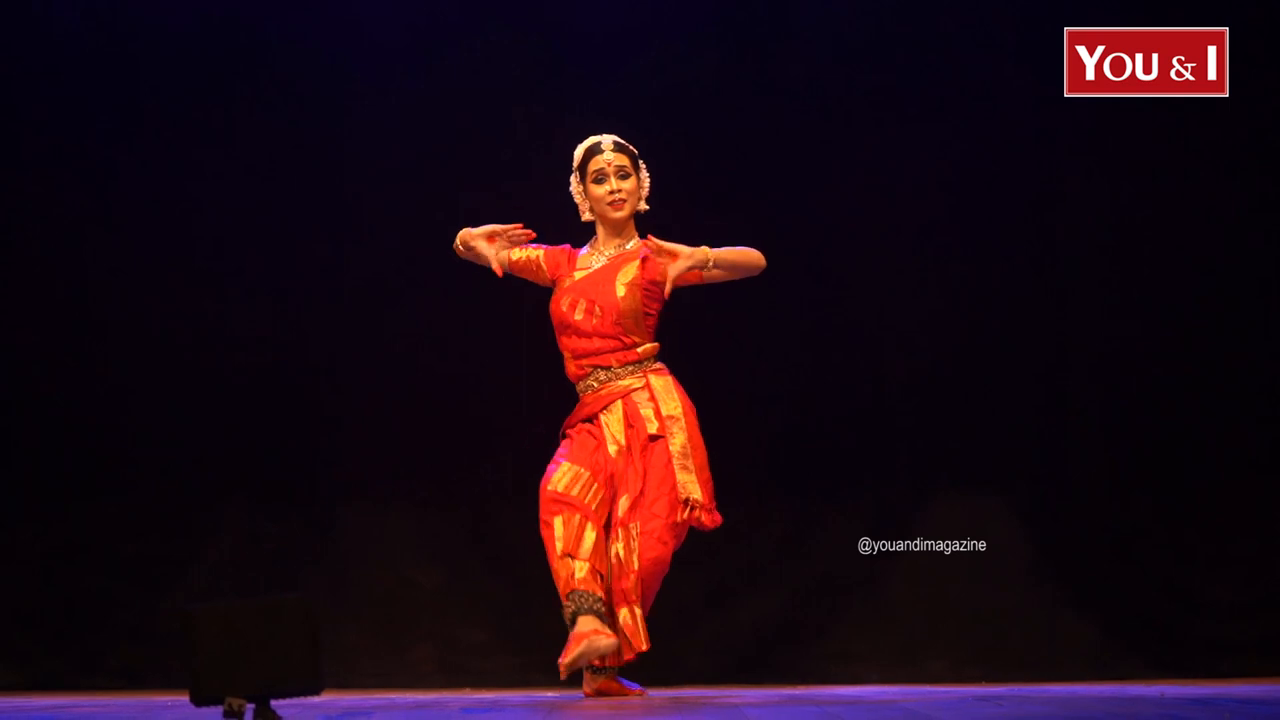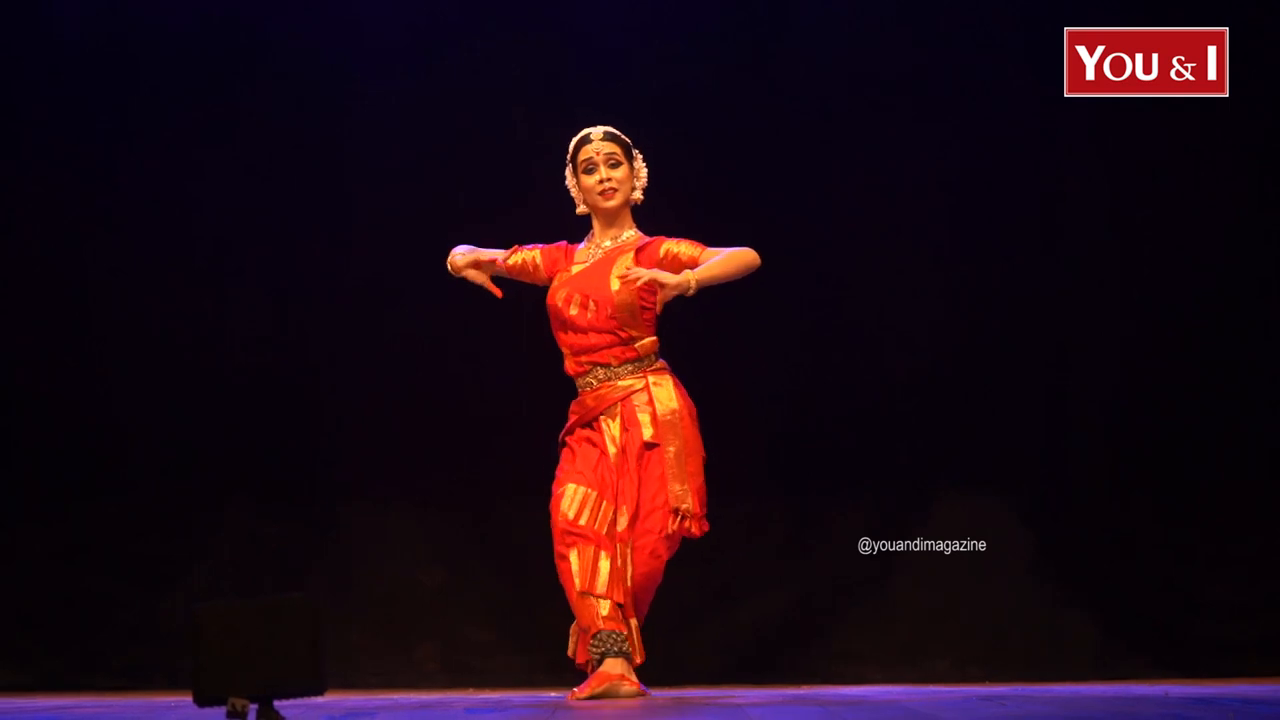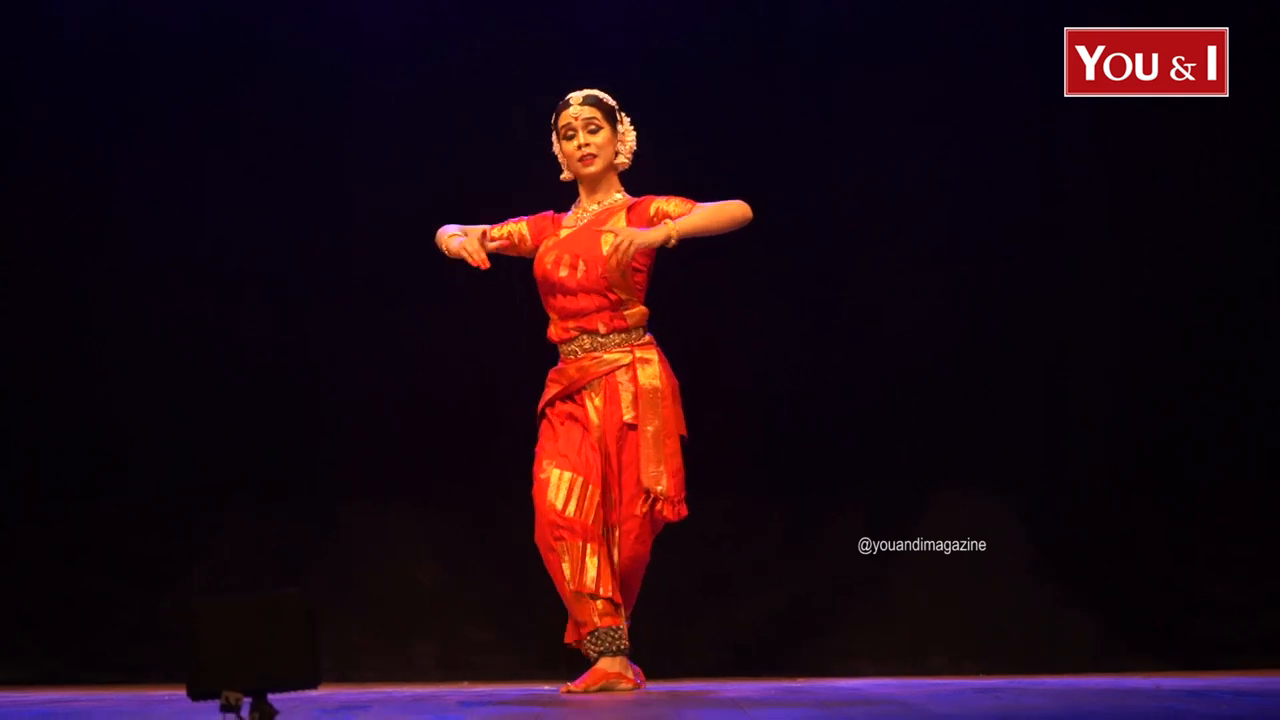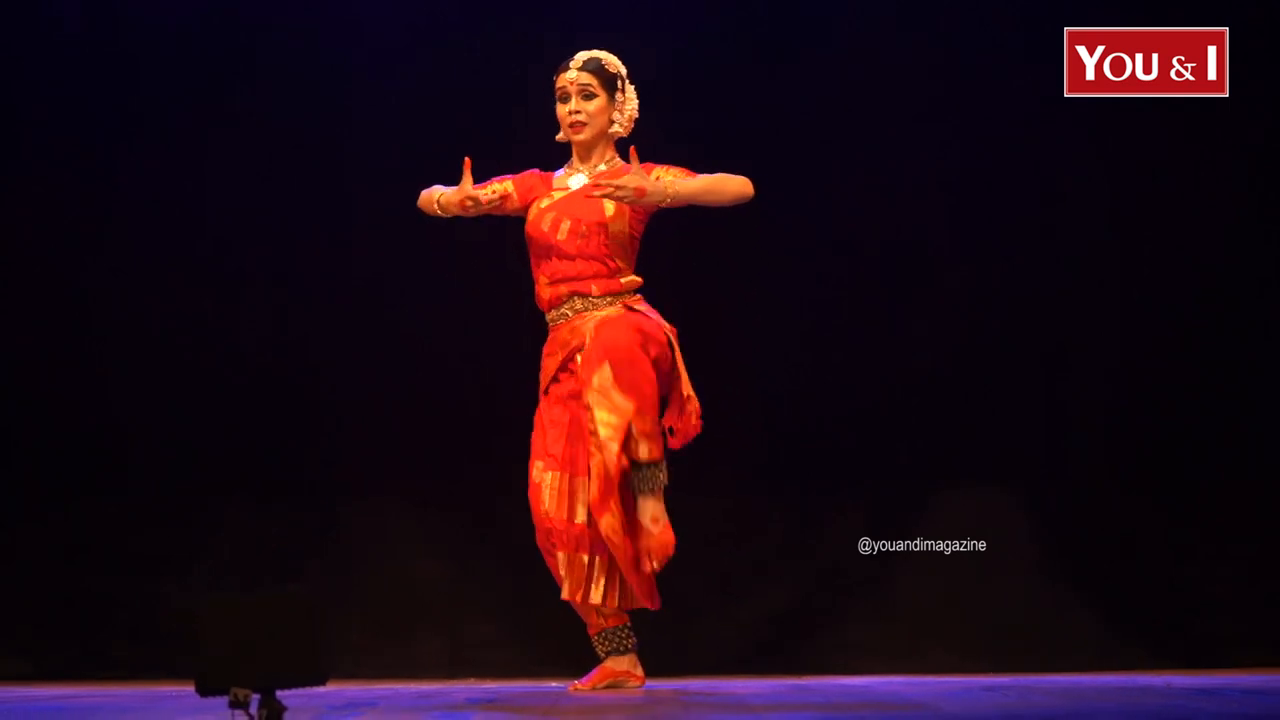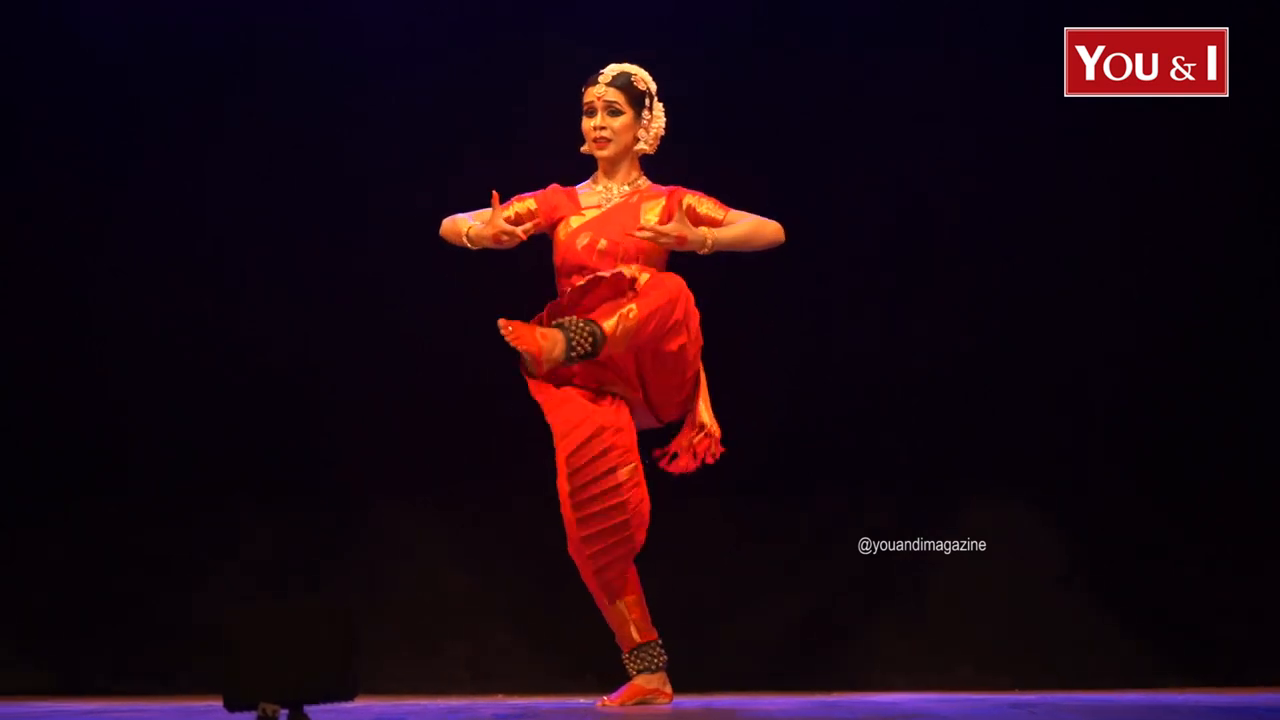
dt=0.4s
person 1, frame 1
left shoulder: (654, 261)
right shoulder: (561, 262)
left elbow: (754, 263)
right elbow: (465, 248)
left wrist: (701, 258)
right wrist: (474, 239)
left hip: (649, 409)
right hip: (593, 418)
left knee: (643, 543)
right knee: (564, 496)
left ankle: (603, 665)
right ankle: (589, 625)
person 1, frame 2
left shoulder: (655, 252)
right shoulder: (559, 260)
left elbow: (747, 257)
right elbow: (461, 256)
left wrist: (683, 283)
right wrist: (468, 262)
left hip: (649, 410)
right hip: (592, 418)
left knee: (641, 547)
right knee: (580, 526)
left ankle: (605, 651)
right ankle: (612, 662)
person 1, frame 3
left shoulder: (643, 212)
right shoulder: (545, 228)
left elbow: (738, 211)
right elbow: (449, 233)
left wrist: (660, 235)
right wrist: (460, 242)
left hip: (632, 382)
right hip: (570, 390)
left knee: (627, 529)
right knee: (562, 515)
left ankle: (607, 643)
right ankle: (609, 657)
person 1, frame 4
left shoulder: (638, 178)
right shoulder: (535, 186)
left elbow: (741, 188)
right elbow: (428, 198)
left wrist: (658, 194)
right wrist: (454, 200)
left hip: (623, 331)
right hip: (564, 353)
left knee: (614, 353)
right knee: (559, 510)
left ankle: (646, 482)
right ankle: (619, 655)
person 1, frame 5
left shoulder: (669, 202)
right shoulder: (558, 202)
left elbow: (772, 232)
right elbow: (450, 225)
left wrist: (698, 238)
right wrist: (484, 233)
left hip: (647, 369)
right hip: (584, 376)
left knee: (664, 292)
right knee: (595, 521)
left ankle: (560, 344)
right ankle: (649, 671)
